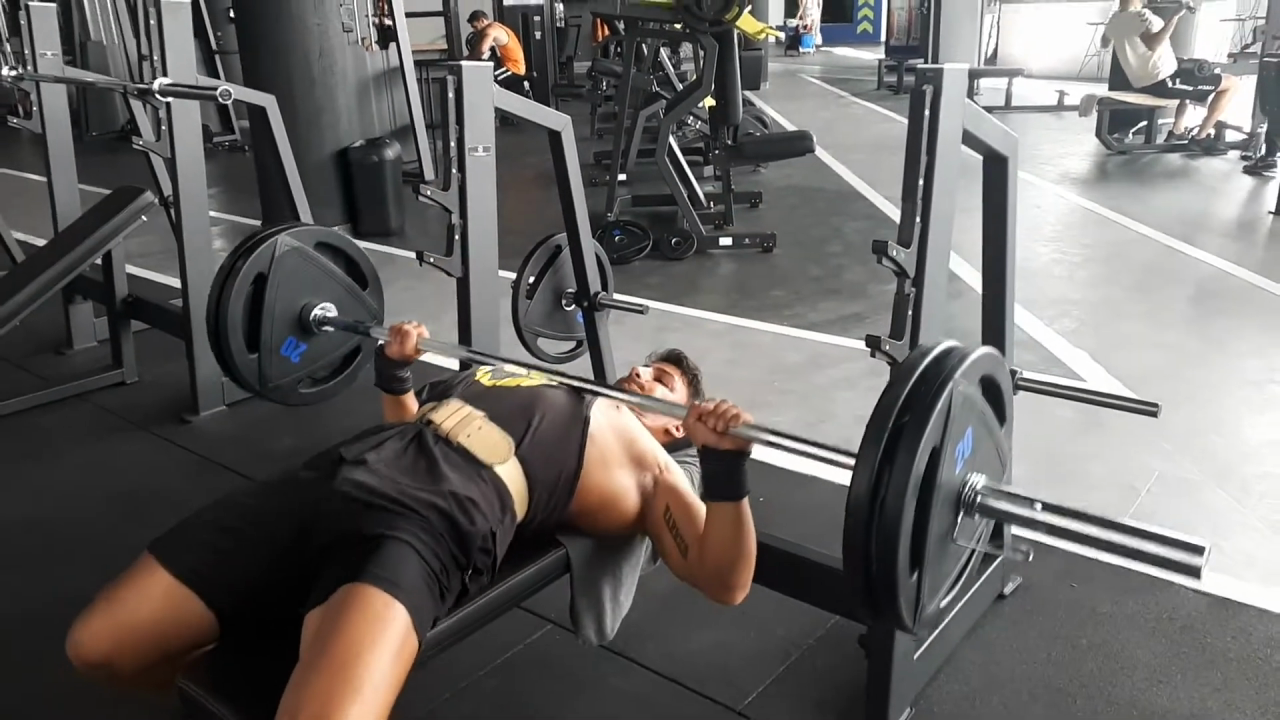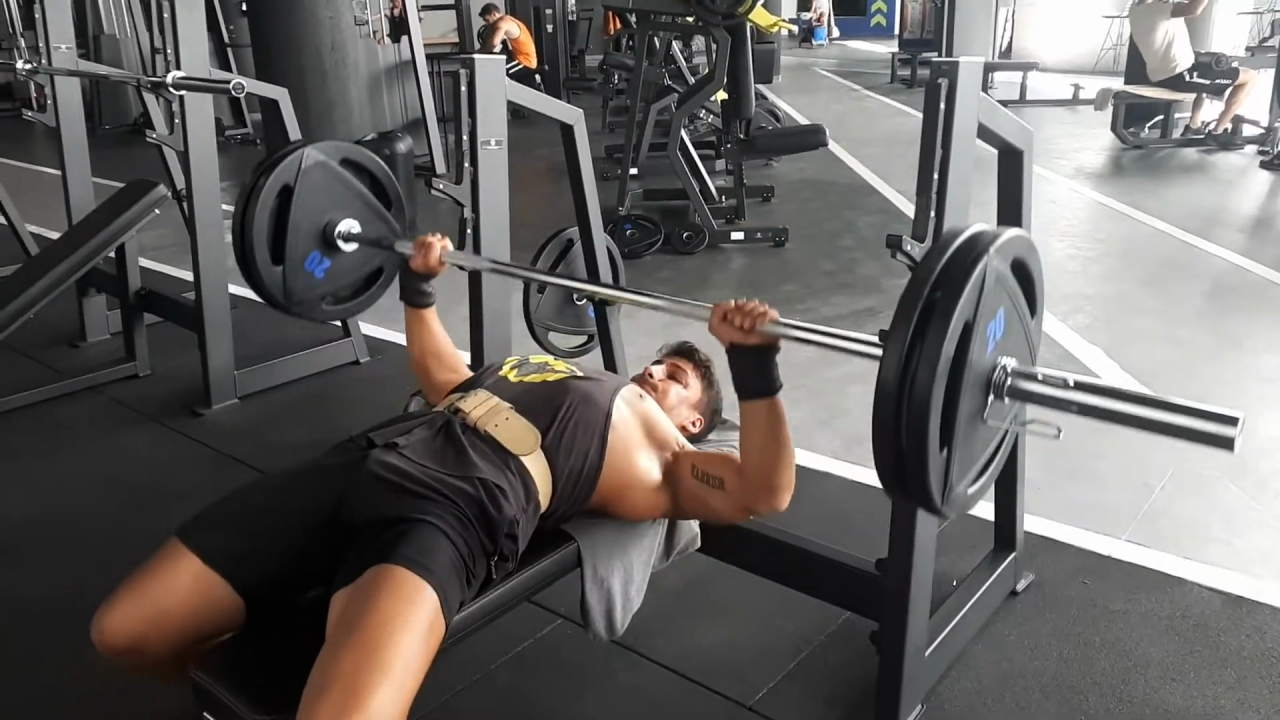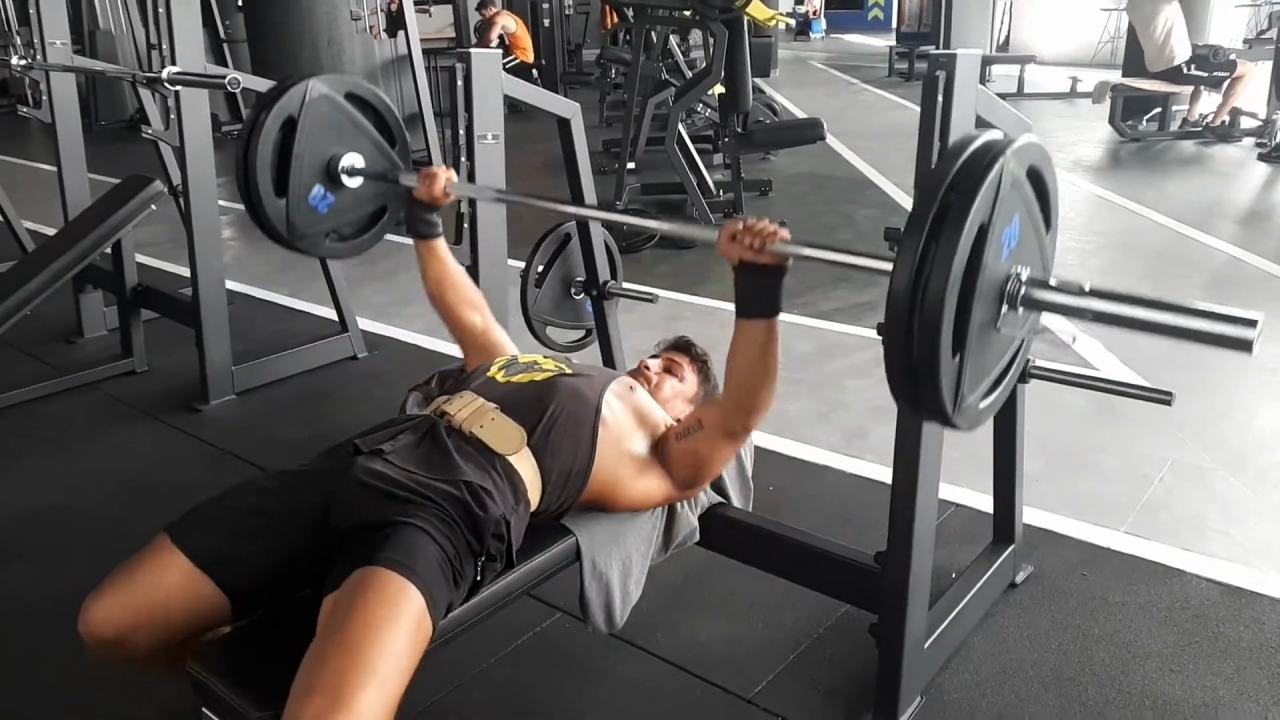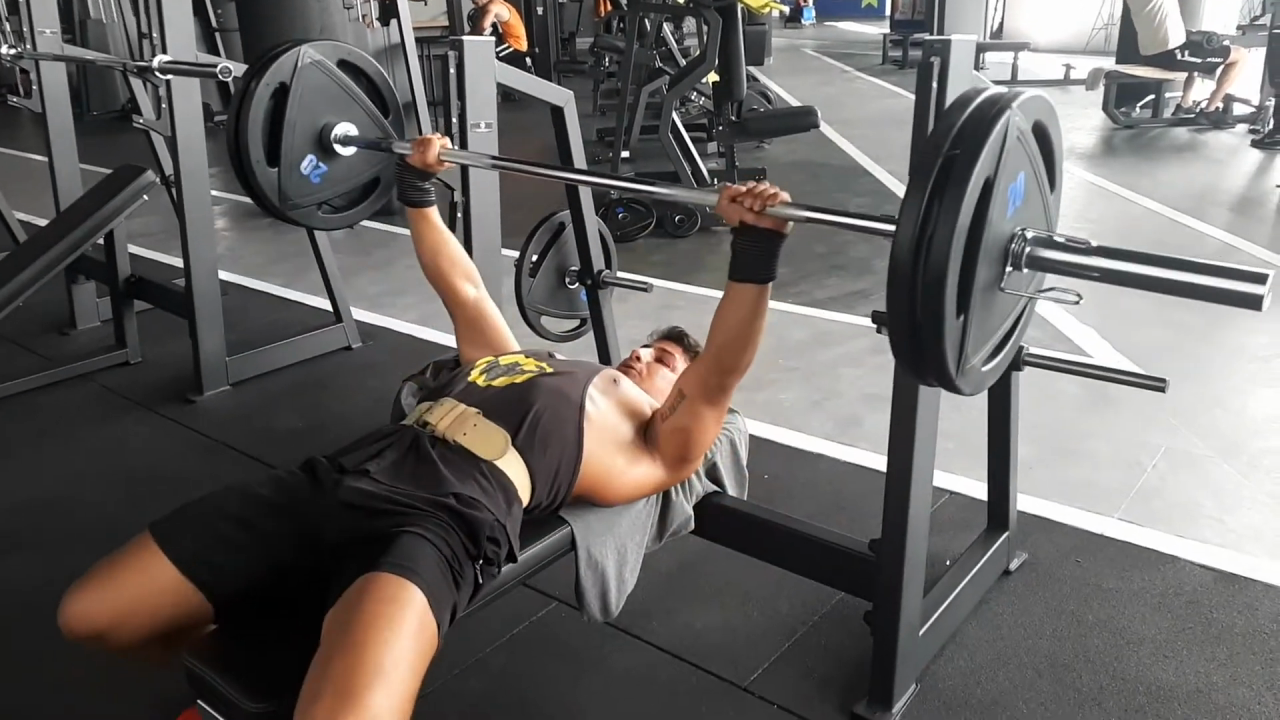
dt=0.5s
person 1, frame 1
left shoulder: (646, 464)
right shoulder: (547, 393)
left elbow: (725, 581)
left wrist: (726, 466)
right wrist: (394, 370)
left hip: (434, 517)
right hip: (338, 475)
right knee: (99, 647)
person 1, frame 2
left shoulder: (666, 459)
right shoulder: (553, 383)
left elbow: (764, 493)
right elbow: (438, 375)
left wrist: (755, 366)
right wrist: (418, 285)
left hip: (458, 505)
right hip: (366, 460)
right knee: (123, 633)
person 1, frame 3
left shoulder: (663, 455)
right shoulder: (531, 373)
left elbow: (742, 415)
right elbow: (465, 315)
left wrist: (758, 289)
right wrist: (425, 219)
left hip: (450, 505)
right hip: (359, 462)
right knee: (109, 625)
person 1, frame 4
left shoulder: (653, 446)
right shoulder: (523, 362)
left elbow: (720, 381)
right elbow: (462, 291)
left wrist: (754, 250)
right wrist: (417, 186)
left hip: (444, 516)
right hip: (341, 475)
right knee: (89, 617)
